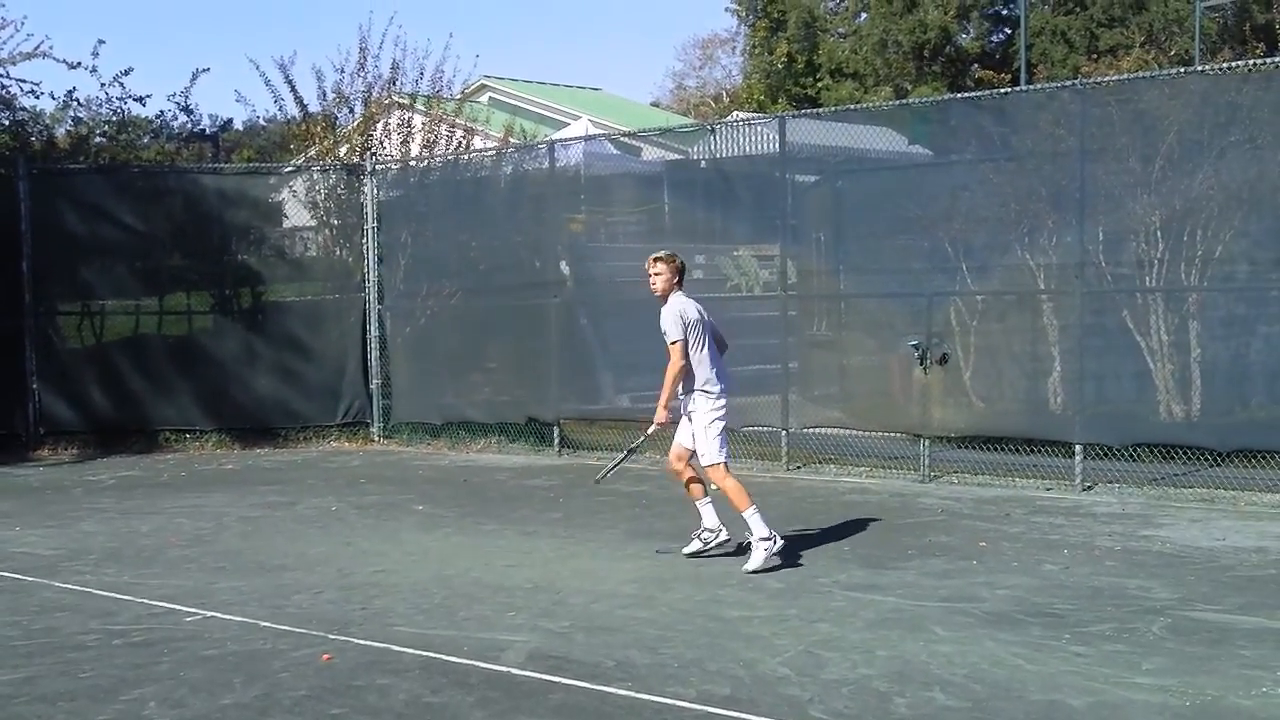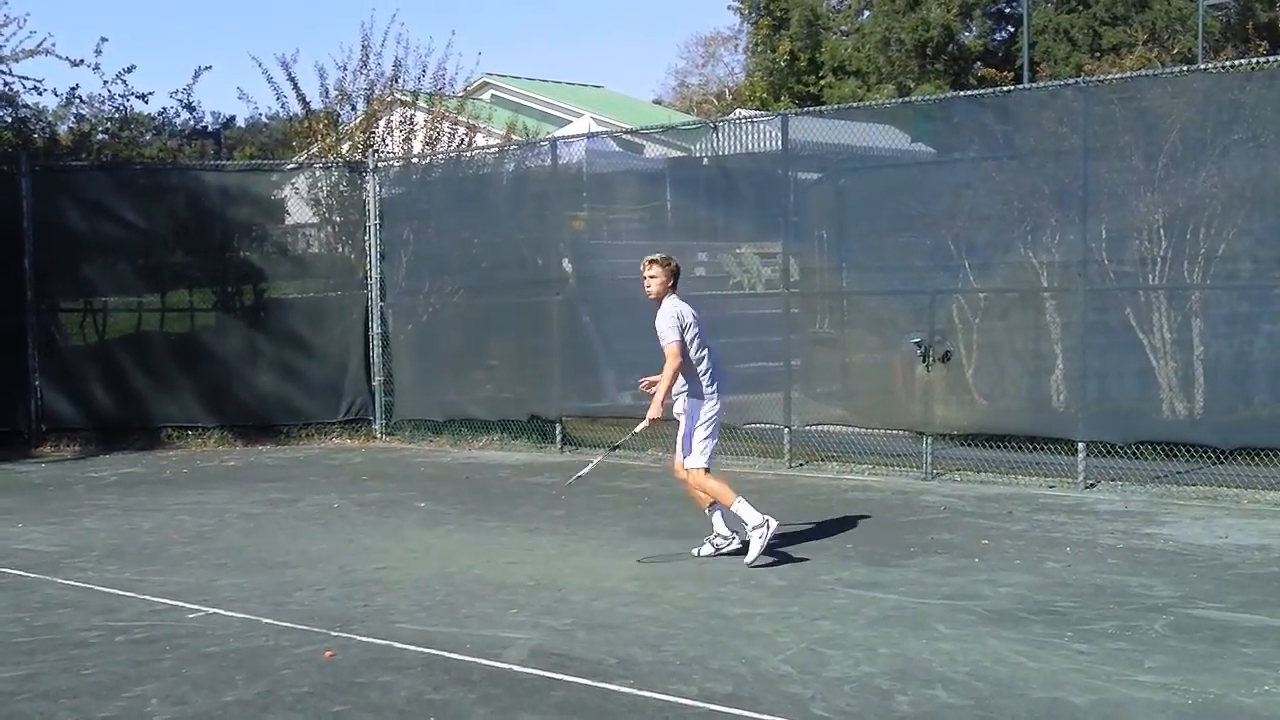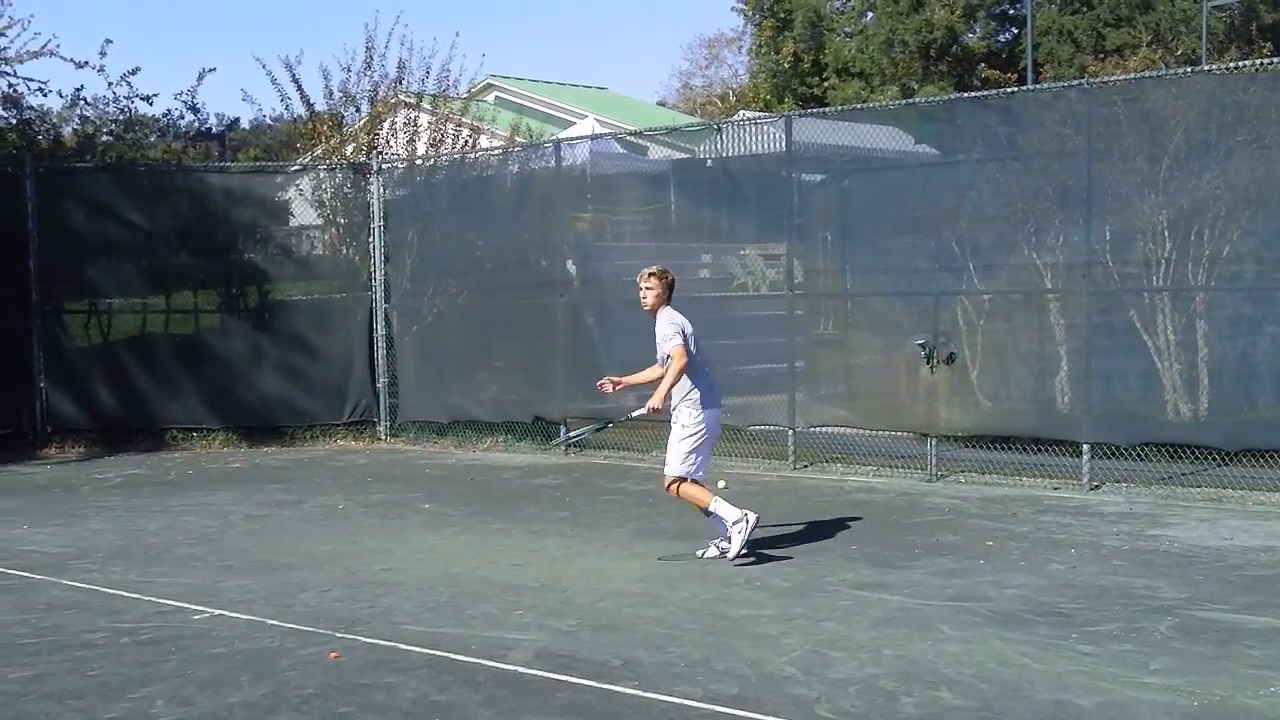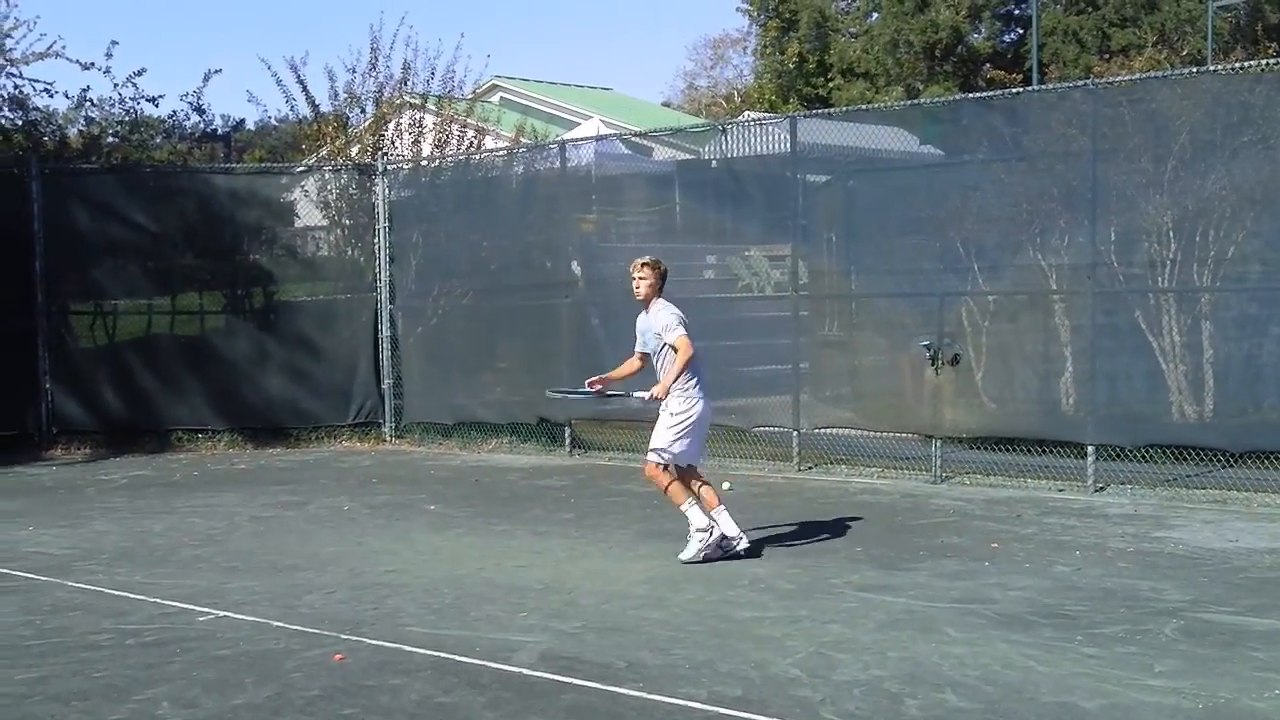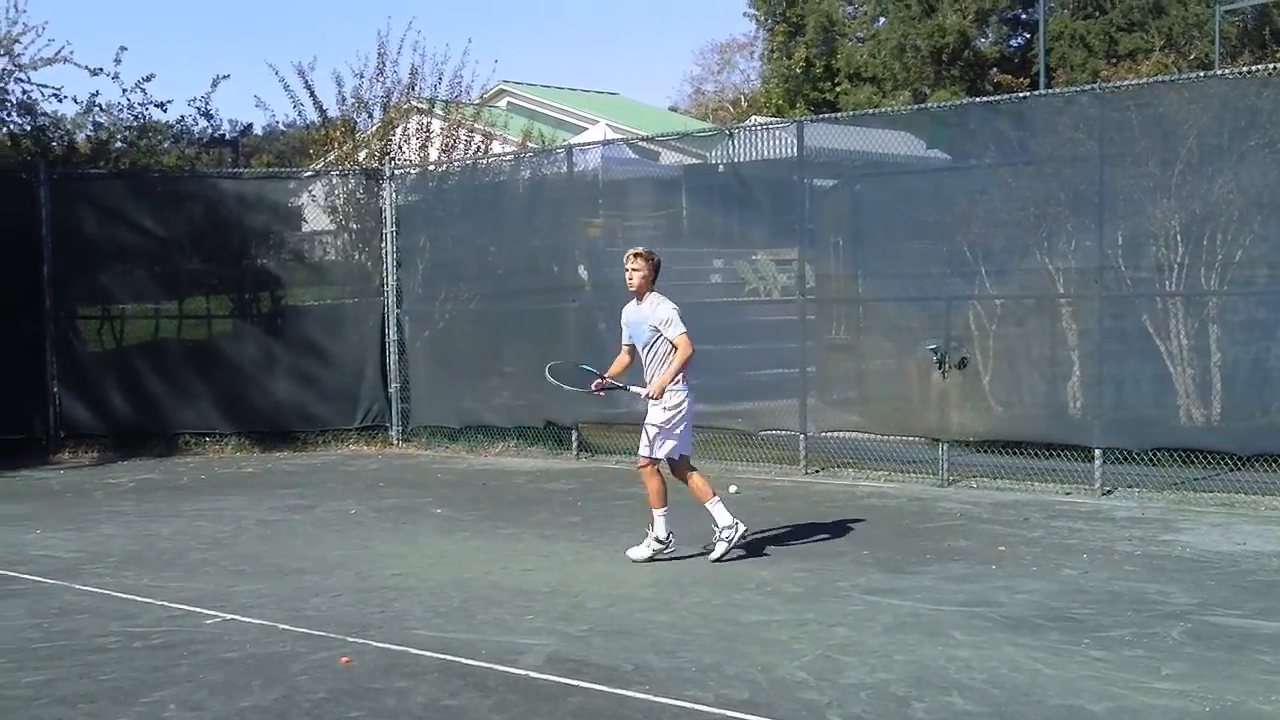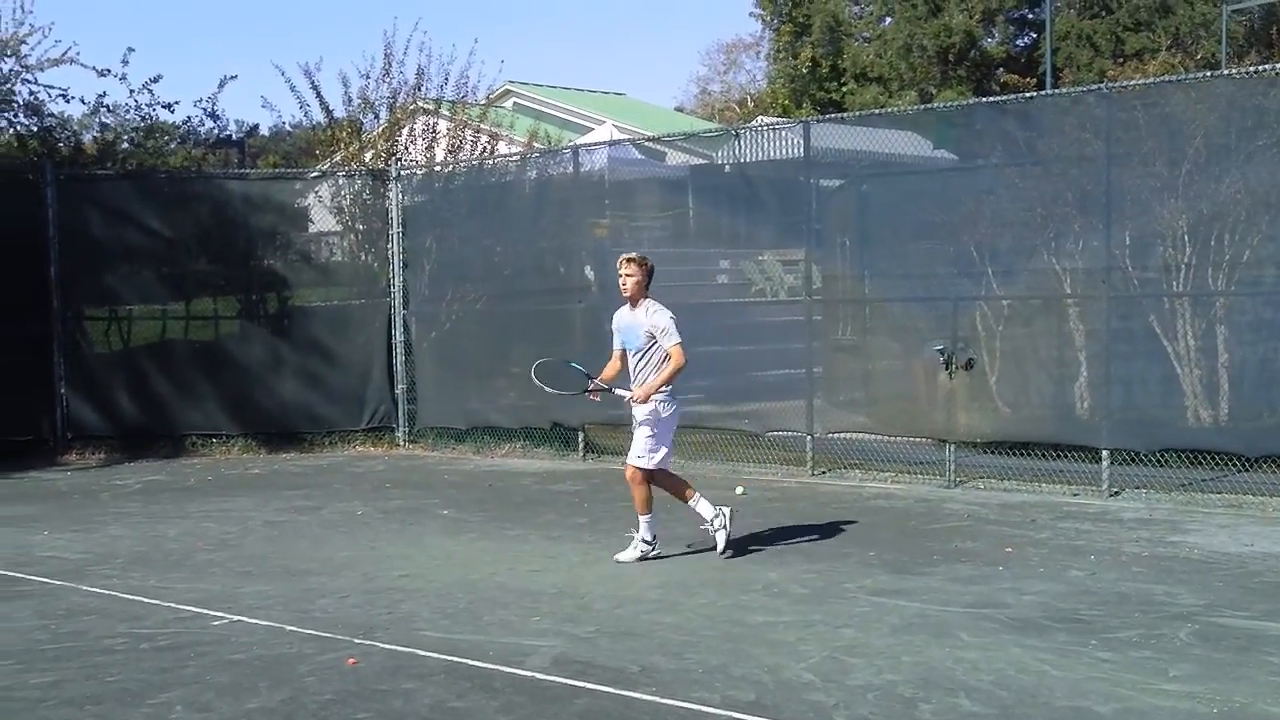
dt=0.1s
person 1, frame 1
left shoulder: (671, 311)
right shoulder: (692, 307)
left elbow: (678, 362)
right elbow: (721, 346)
left wrist: (663, 405)
left hip: (704, 400)
right hip: (700, 399)
left knee: (717, 473)
right knee: (677, 461)
left ankle: (764, 537)
right ankle: (712, 528)
person 1, frame 2
left shoulder: (666, 314)
right shoulder: (682, 310)
left elbow: (674, 361)
left wrist: (659, 400)
right wrist: (662, 380)
left hip: (697, 402)
right hip: (701, 399)
left knee: (696, 475)
right knee: (681, 469)
left ankle: (759, 522)
right ankle: (722, 535)
person 1, frame 3
left shoulder: (667, 322)
right shoulder: (670, 321)
left elbow: (682, 360)
right elbow: (663, 369)
left wrist: (661, 392)
right wrist: (623, 381)
left hip: (694, 411)
right hip: (702, 409)
left knee: (675, 484)
right knee: (687, 480)
left ankle: (737, 518)
right ankle: (729, 536)
person 1, frame 4
left shoulder: (666, 314)
right shoulder: (643, 319)
left elbow: (687, 350)
right elbow: (637, 361)
left wrist: (666, 384)
right wrist: (606, 379)
left hip: (684, 403)
right hip: (690, 405)
left knee: (655, 467)
right knee: (686, 473)
left ankle: (702, 527)
right ankle: (729, 534)
person 1, frame 5
left shoulder: (662, 308)
right shoulder: (629, 312)
left elbow: (686, 348)
right elbow: (626, 355)
left wrist: (663, 381)
right wrist: (606, 378)
left hip: (670, 399)
right hip: (662, 400)
left knee: (646, 464)
right knee: (680, 466)
left ankle: (660, 537)
right ankle: (727, 524)
person 1, frame 6
left shoulder: (659, 315)
right shoulder: (620, 318)
left elbow: (679, 358)
right elbow: (617, 361)
left wrist: (649, 388)
right wrist: (600, 381)
left hip: (658, 406)
right hip: (642, 406)
left knee: (634, 473)
right knee: (656, 473)
left ankle: (646, 540)
right ankle: (714, 515)
